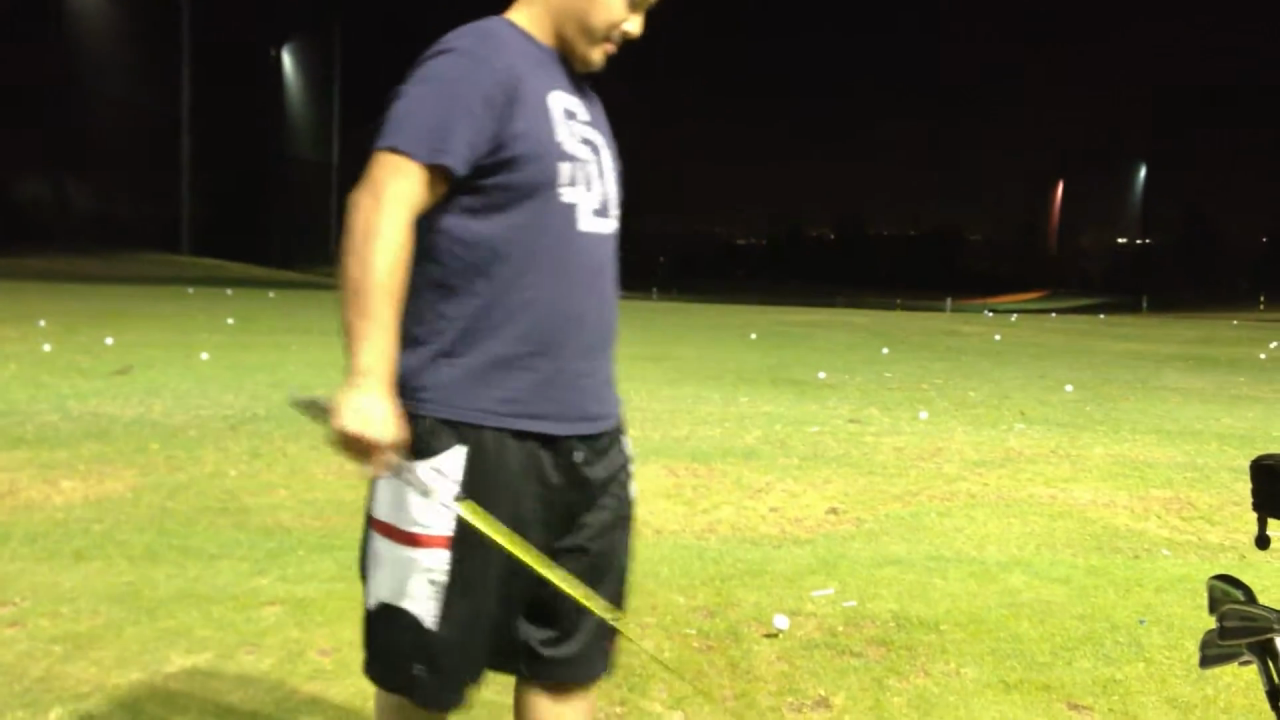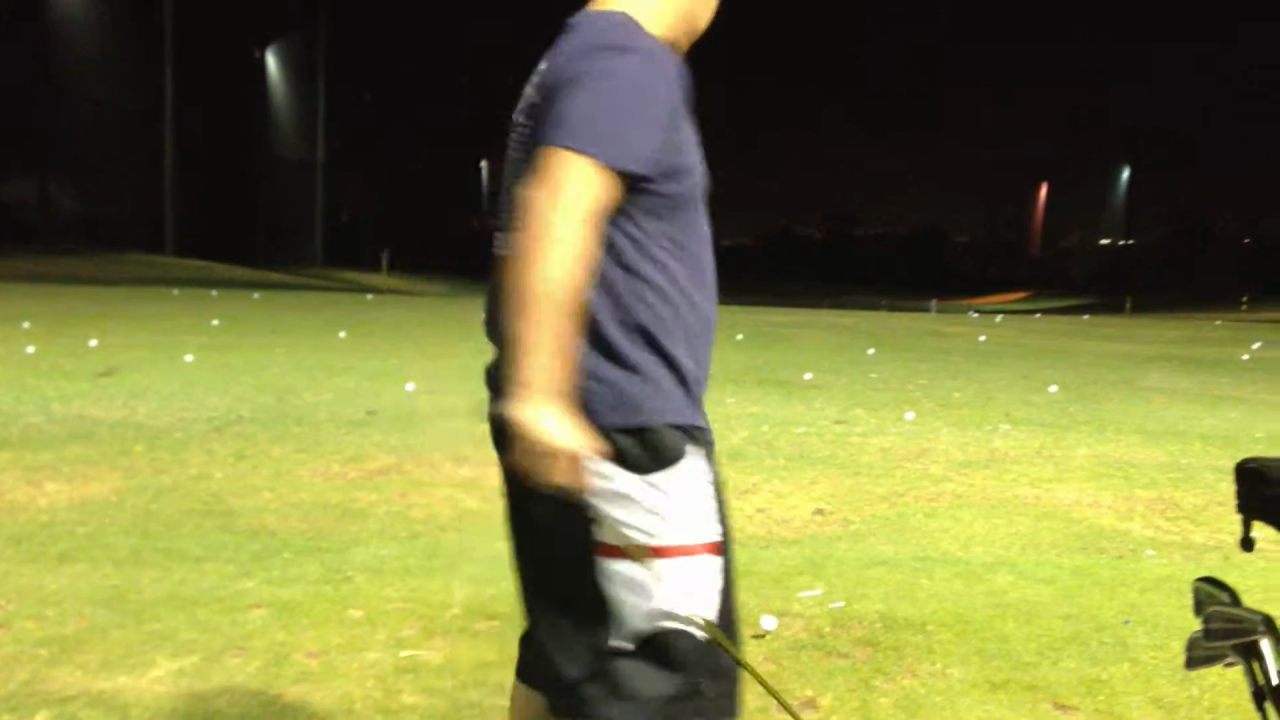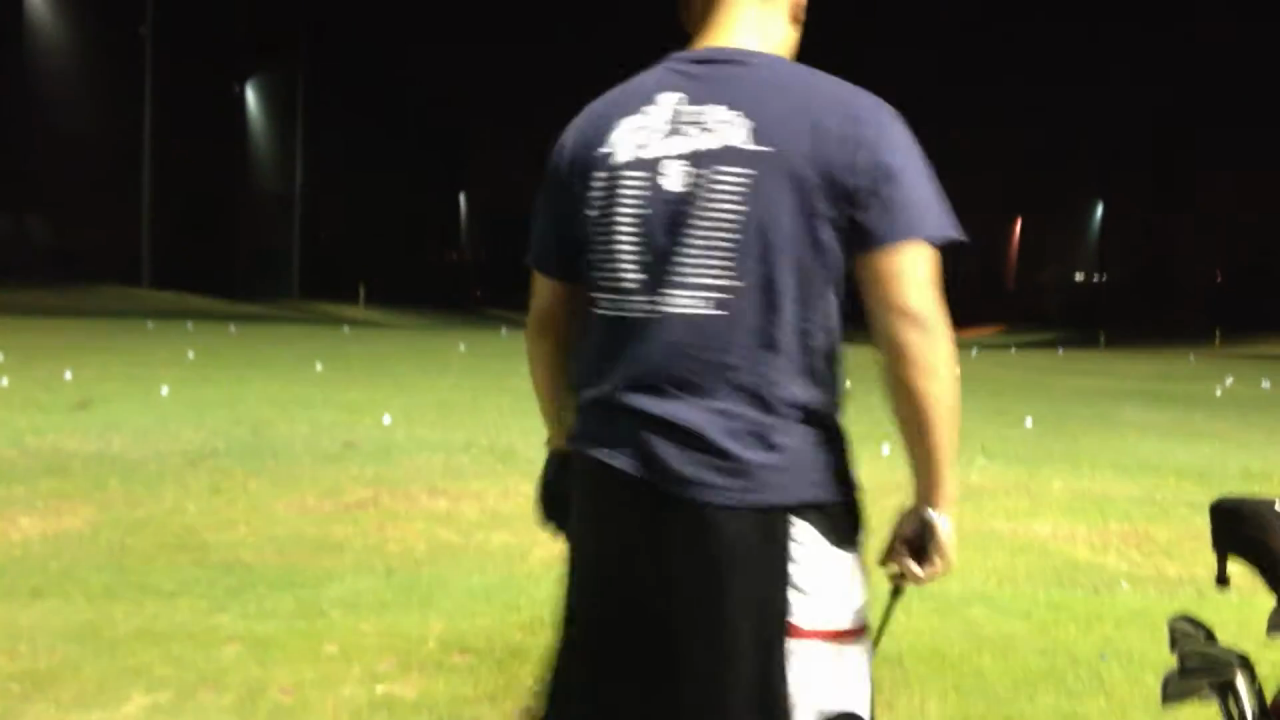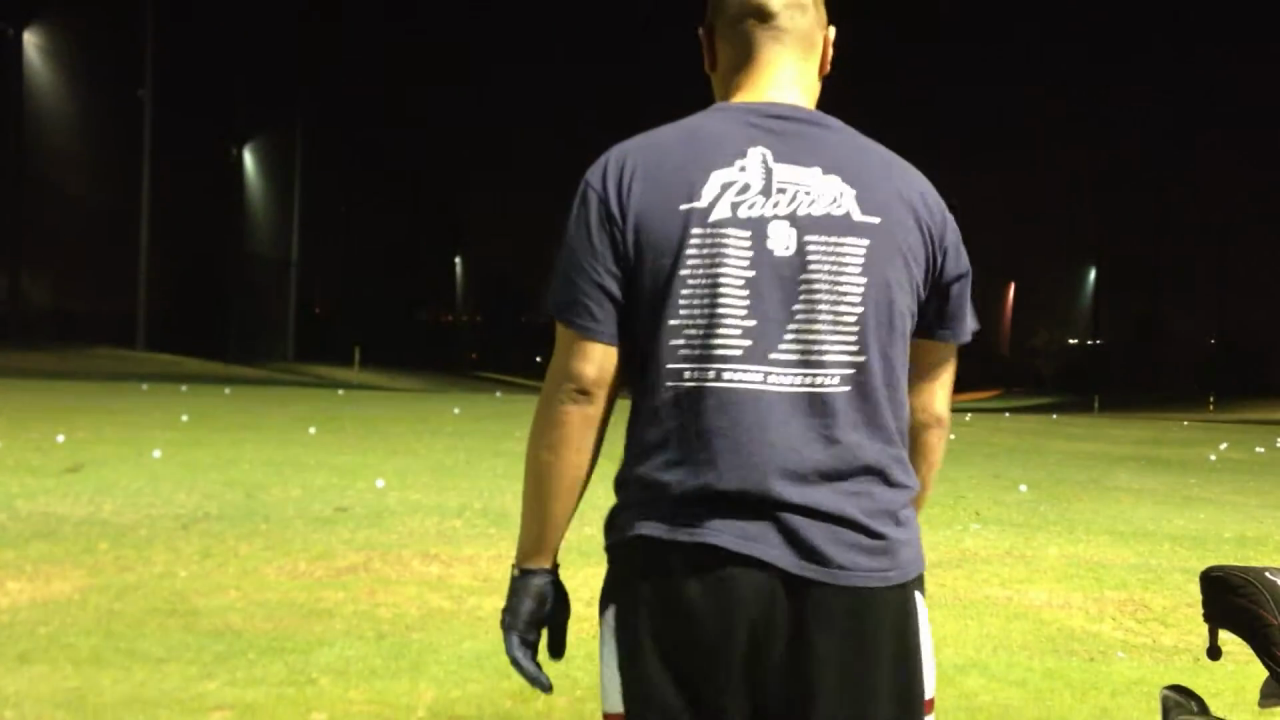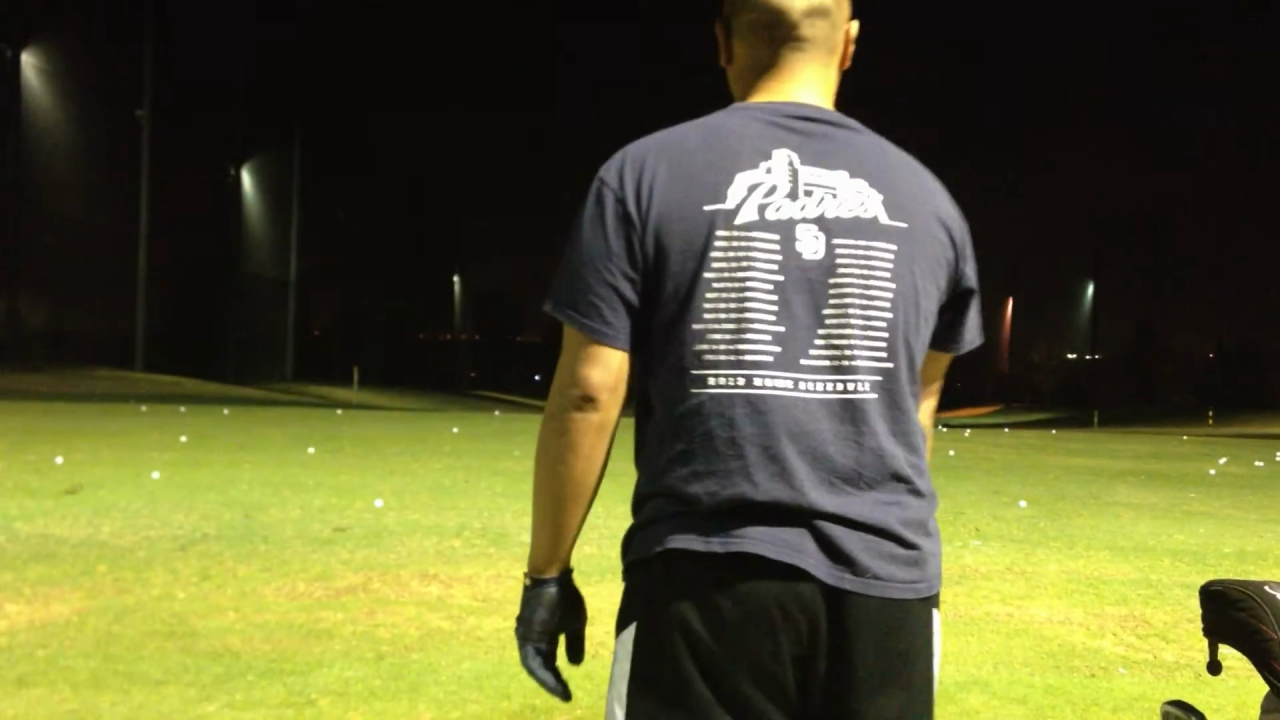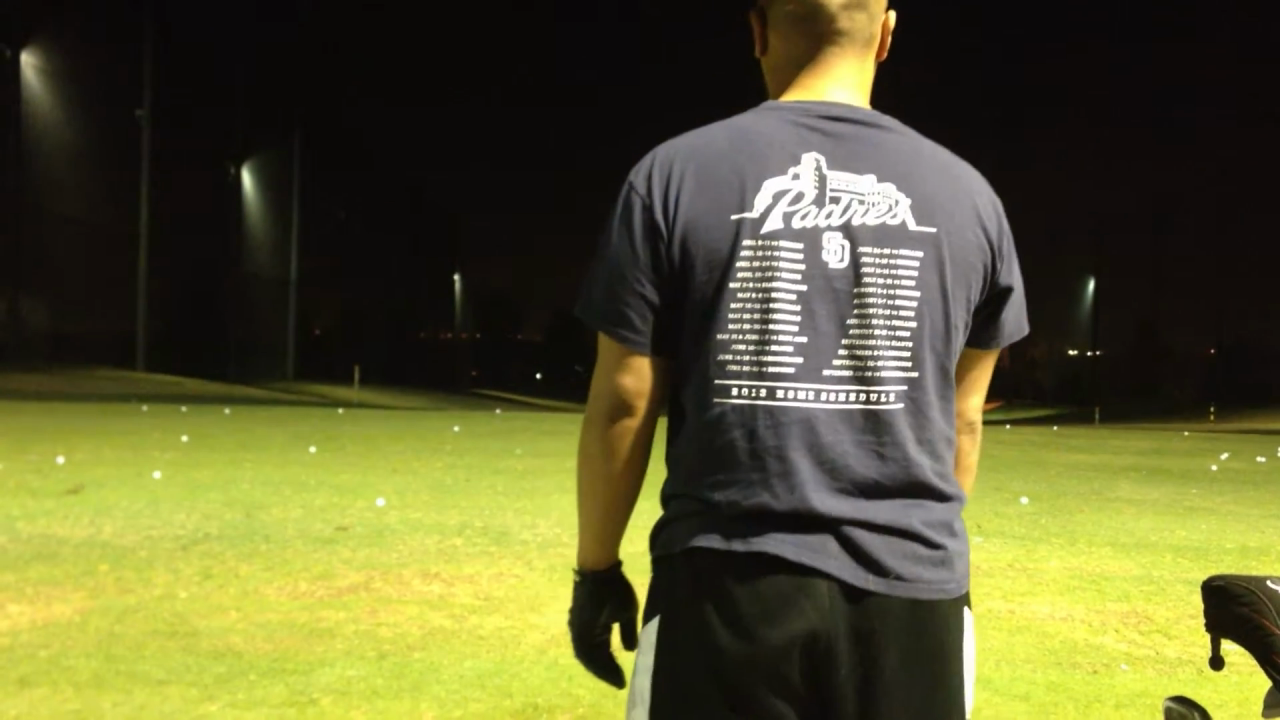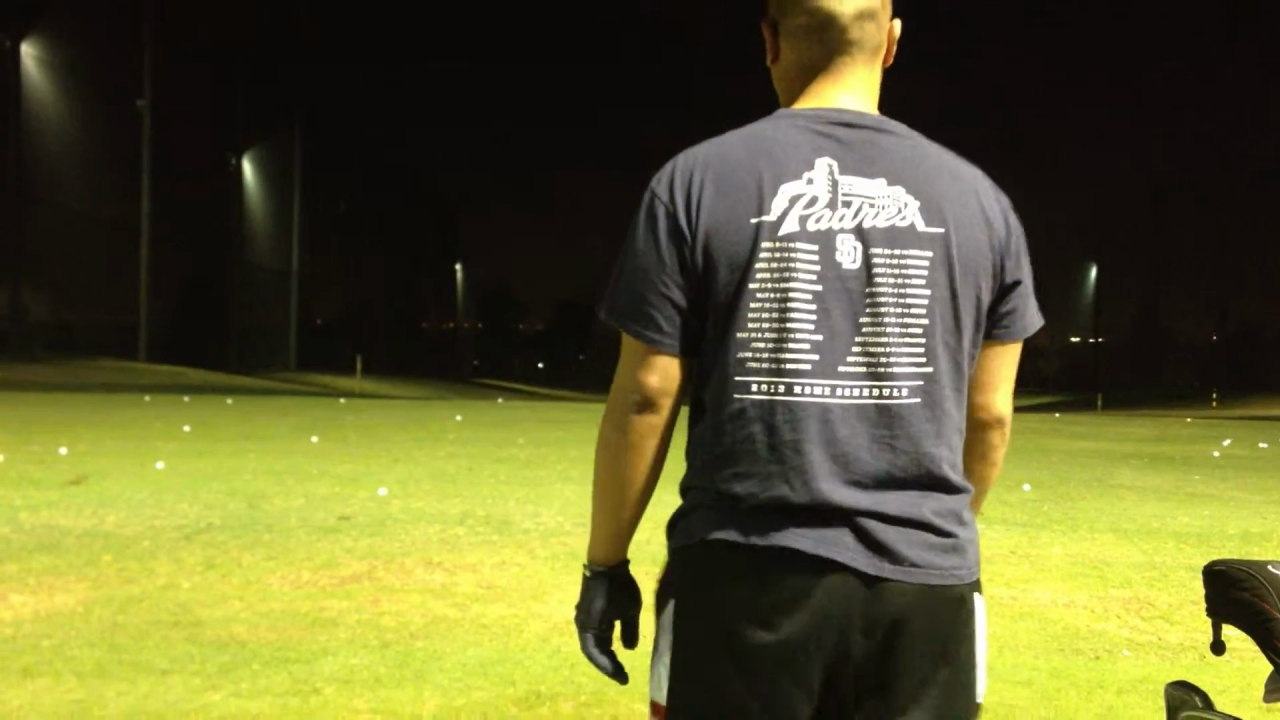
dt=0.4s
person 1, frame 1
left shoulder: (582, 103)
right shoulder: (479, 66)
right elbow: (382, 206)
left wrist: (595, 406)
right wrist: (370, 383)
left hip: (588, 434)
right hip: (470, 430)
left knee: (567, 660)
right knee: (425, 660)
person 1, frame 2
left shoulder: (580, 62)
right shoulder: (628, 61)
right elbow: (557, 213)
right wrist: (537, 395)
left hip: (601, 427)
right hip: (614, 431)
person 1, frame 3
left shoulder: (595, 127)
right shoulder: (856, 123)
left elbow: (549, 320)
right elbow: (911, 316)
left wrist: (565, 449)
right wrist: (933, 498)
left hip: (616, 485)
right hip: (770, 502)
person 1, frame 4
left shoulder: (628, 175)
right shoulder: (910, 193)
left elbow: (580, 389)
right elbow: (927, 414)
left wrist: (535, 566)
left hip: (676, 568)
right hip: (860, 574)
person 1, frame 5
left shoulder: (645, 173)
right shoulder: (927, 199)
left elbow: (588, 396)
left wrist: (547, 573)
left hip: (703, 585)
right hip: (882, 587)
person 1, frame 6
left shoulder: (674, 175)
right shoulder: (967, 195)
left elbow: (623, 404)
right elbow: (962, 420)
left wrist: (597, 569)
left hip: (726, 587)
right hip: (911, 593)
person 1, frame 7
left shoulder: (698, 182)
right shoulder: (974, 198)
left elbow: (646, 398)
right elbow: (990, 415)
left wrist: (606, 564)
left hip: (744, 573)
right hip: (920, 578)
